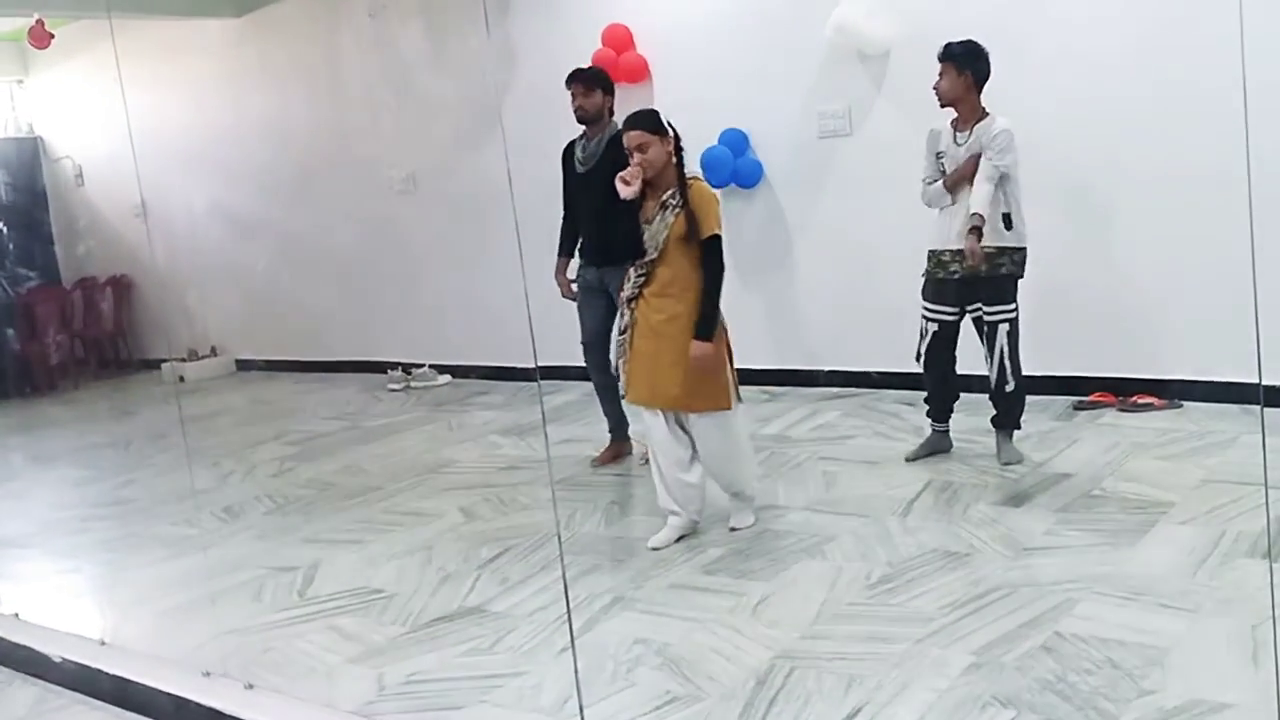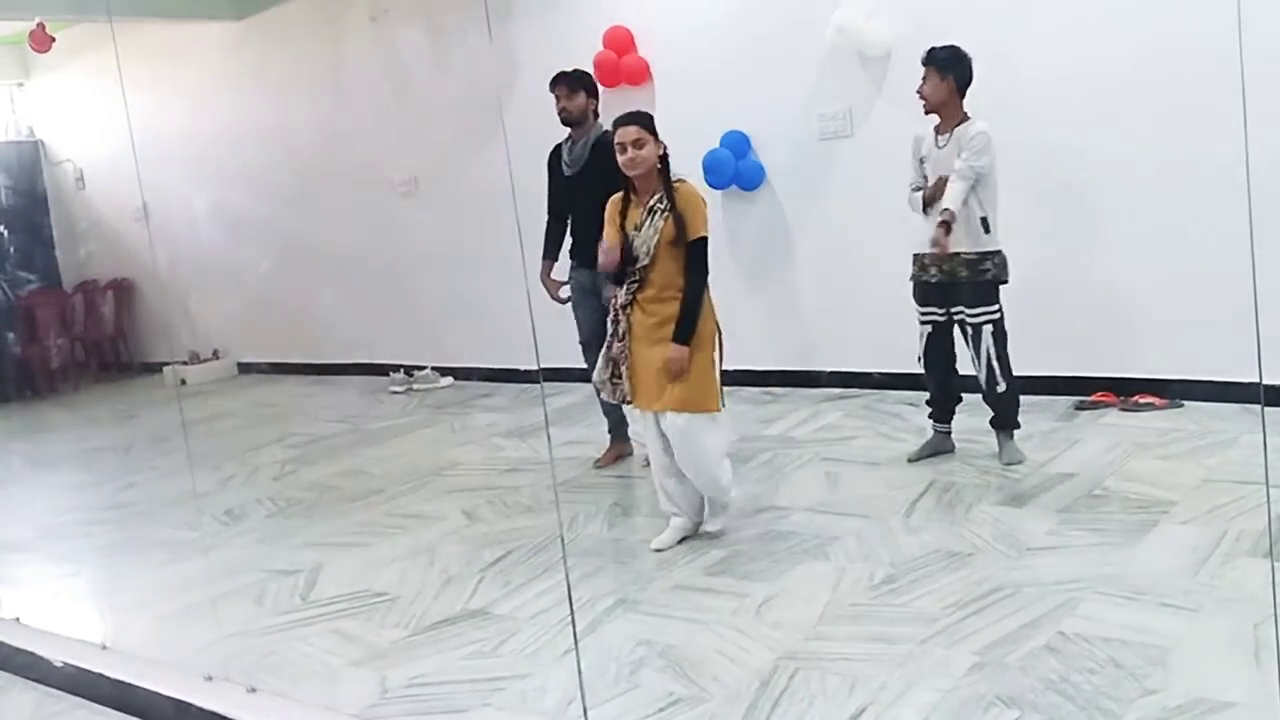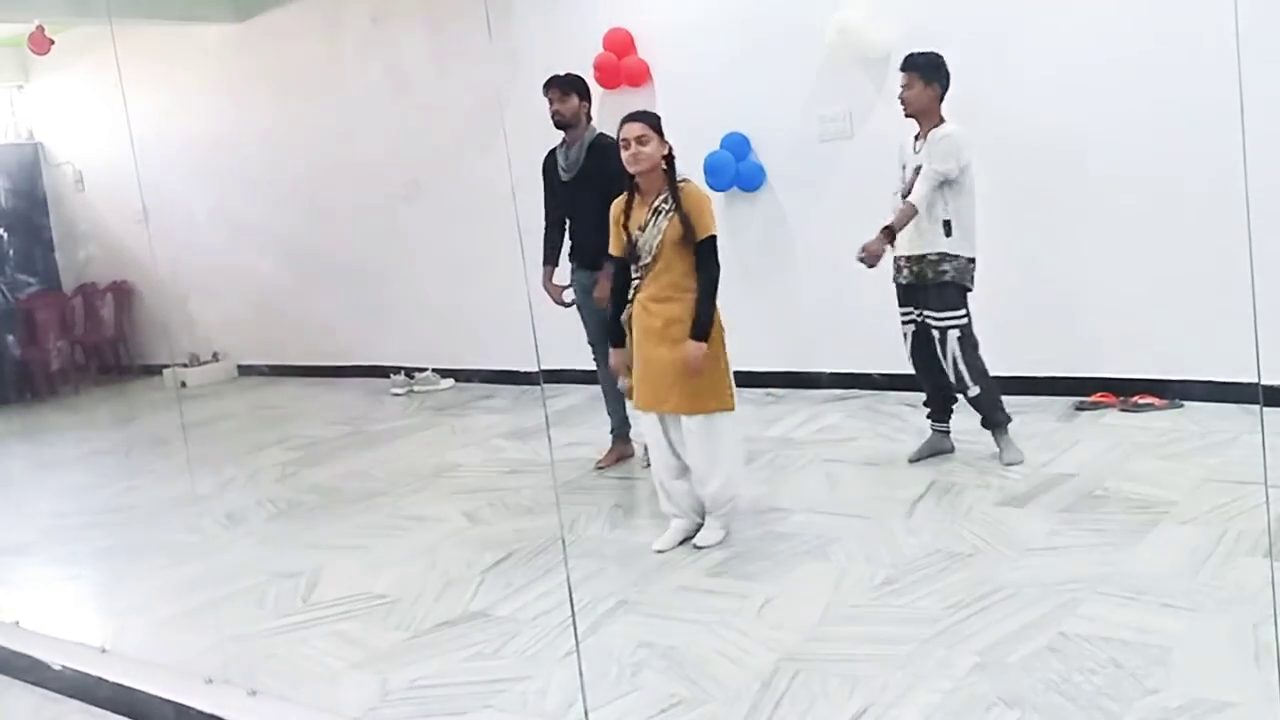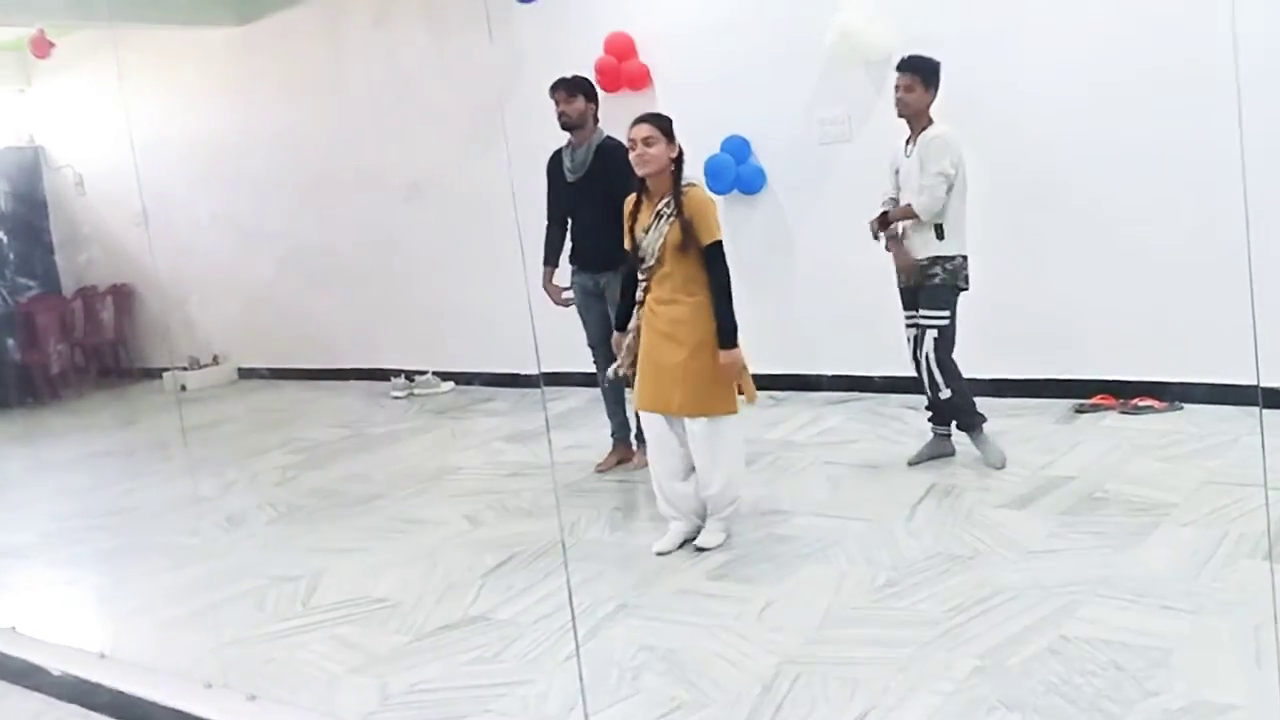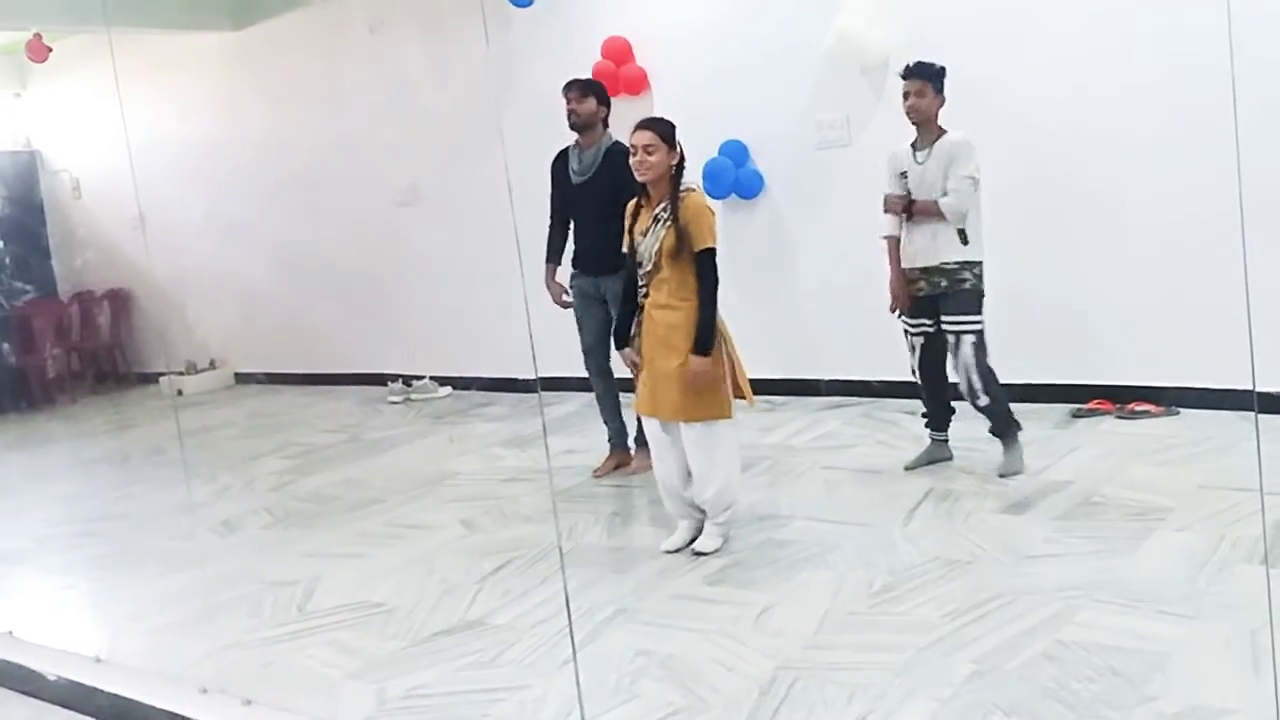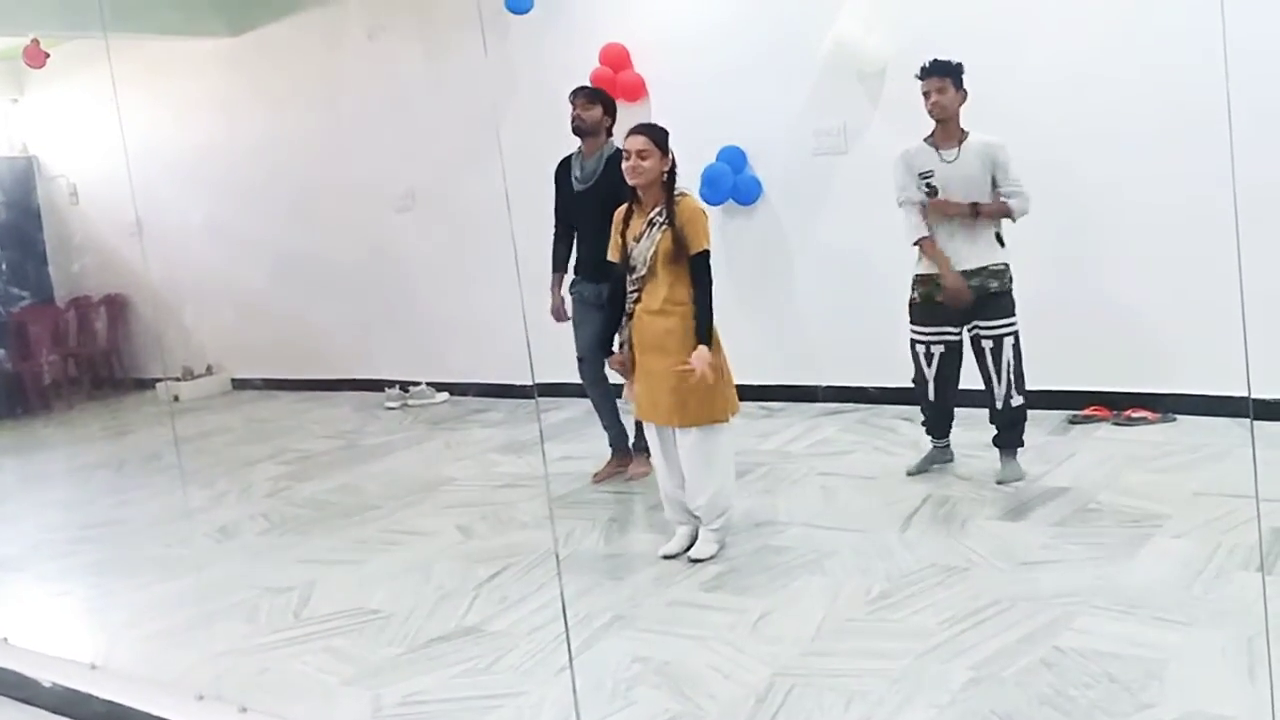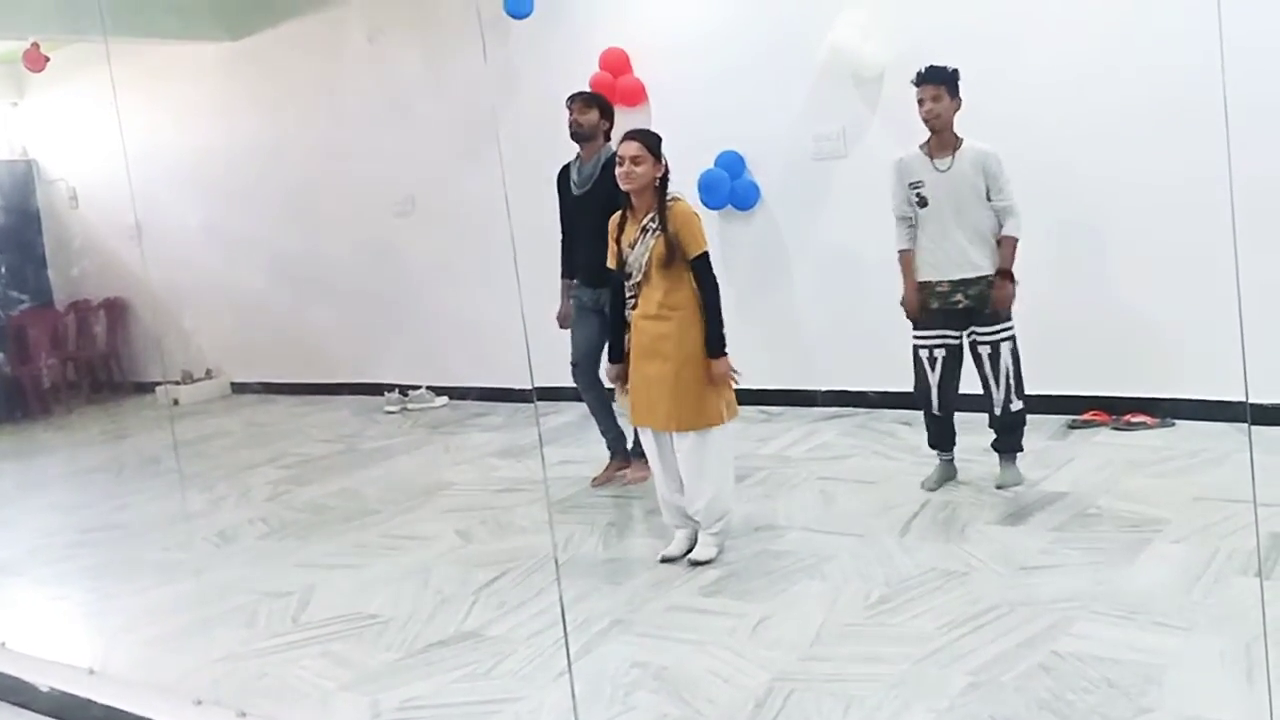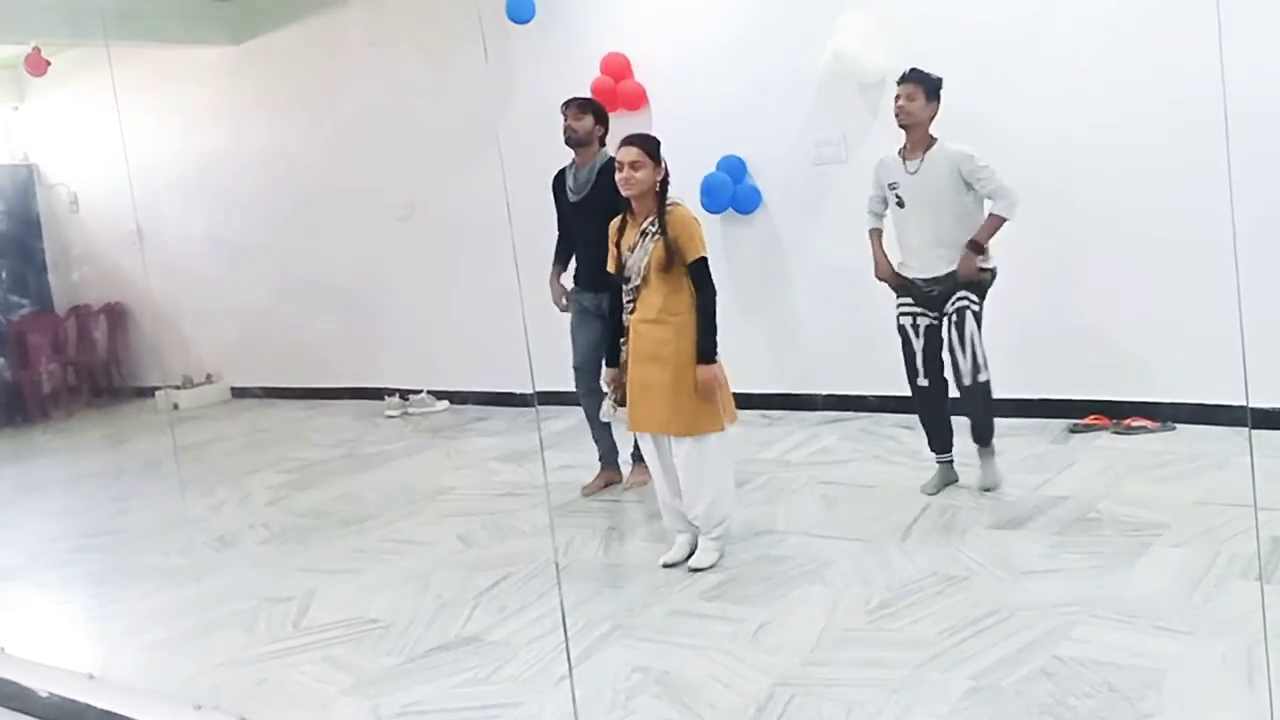
dt=0.3s
person 1, frame 1
left shoulder: (696, 194)
right shoulder: (638, 197)
left elbow: (714, 266)
left wrist: (705, 332)
right wrist: (626, 202)
left hip: (690, 322)
right hip: (648, 326)
left knee: (710, 421)
right knee: (660, 426)
left ankle: (742, 495)
right ankle: (681, 512)
person 1, frame 2
left shoulder: (684, 197)
right shoulder: (617, 207)
left elbow: (698, 271)
right elbow: (619, 271)
left wrist: (683, 337)
right wrist: (610, 262)
left hip: (685, 327)
right hip: (641, 329)
left knee: (687, 425)
right knee: (656, 430)
left ankle: (717, 497)
right ankle: (682, 513)
person 1, frame 3
left shoulder: (690, 197)
right shoulder: (622, 208)
left elbow: (709, 269)
right elbow: (620, 276)
left wrist: (700, 334)
right wrist: (616, 341)
left hip: (690, 326)
right hip: (647, 330)
left knee: (702, 427)
right knee: (658, 429)
left ankle: (716, 513)
right ankle: (683, 515)
person 1, frame 4
left shoulder: (694, 201)
right shoulder: (634, 205)
left elbow: (718, 273)
left wrist: (728, 339)
right wrist: (622, 325)
left hip: (697, 328)
right hip: (655, 330)
left knee: (707, 426)
right knee: (660, 430)
left ankle: (718, 515)
right ankle: (683, 517)
person 1, frame 5
left shoulder: (692, 206)
right shoulder: (635, 210)
left elbow: (708, 281)
right elbow: (632, 278)
left wrist: (704, 347)
right wrist: (624, 339)
left hip: (691, 333)
right hip: (652, 334)
left knee: (703, 431)
right knee: (661, 433)
left ankle: (716, 519)
right ankle: (687, 516)
person 1, frame 6
left shoulder: (685, 210)
right shoulder: (623, 217)
left elbow: (703, 281)
right elbow: (620, 284)
left wrist: (705, 342)
right wrist: (612, 345)
left hip: (684, 335)
right hip: (644, 340)
left knee: (699, 433)
right knee: (661, 436)
left ankle: (712, 525)
right ankle: (684, 522)
person 1, frame 7
left shoulder: (679, 215)
right shoulder: (618, 224)
left elbow: (707, 283)
right elbow: (618, 293)
left wrist: (718, 350)
right wrist: (616, 354)
left hip: (684, 341)
right hip: (644, 346)
left knee: (696, 436)
right knee: (658, 440)
left ankle: (710, 528)
right ankle: (682, 526)
person 1, frame 8
left shoulder: (678, 219)
right shoulder: (619, 228)
left elbow: (705, 290)
right elbow: (619, 297)
left wrist: (705, 356)
right wrist: (613, 359)
left hip: (682, 346)
right hip: (642, 350)
left knee: (696, 443)
right knee: (657, 446)
left ankle: (710, 535)
right ankle: (683, 531)
person 2, frame 1
left shoulder: (998, 132)
right shoulder: (936, 136)
left elbow: (985, 184)
left wrist: (974, 234)
right wrist: (957, 177)
left hip: (994, 258)
right hip: (944, 258)
left knee: (1002, 351)
right knee: (934, 349)
left ankle: (1005, 434)
right ankle: (939, 430)
person 2, frame 2
left shoulder: (977, 135)
right shoulder: (921, 142)
left elbow: (959, 187)
left wrist: (943, 229)
right wrist: (932, 194)
left hip: (974, 260)
right hip: (930, 263)
left knee: (988, 350)
right knee: (934, 352)
left ankle: (1005, 434)
right ankle: (941, 432)
person 2, frame 3
left shoulder: (949, 138)
right shoulder: (909, 147)
left elbow: (923, 194)
left wrist: (884, 237)
right wrist: (907, 189)
left hip: (946, 263)
right hip: (910, 263)
left knee: (957, 352)
right knee: (922, 353)
left ankle: (1000, 431)
right ankle: (940, 431)
person 2, frame 4
left shoulder: (940, 140)
right shoulder: (901, 152)
left elbow: (930, 202)
right elbow: (892, 205)
left wrist: (885, 220)
right wrist: (898, 246)
left hip: (941, 264)
right hip: (911, 266)
left knee: (934, 355)
right knee: (922, 357)
left ankle: (976, 431)
right ankle: (941, 434)
person 2, frame 5
left shoulder: (958, 146)
right shoulder: (898, 158)
left elbow: (956, 205)
right elbow: (893, 218)
left wrist: (907, 206)
right wrist: (895, 273)
left hip: (958, 270)
right hip: (916, 273)
left knee: (967, 360)
right knee: (925, 363)
left ankle: (1010, 440)
right ankle: (938, 439)
person 2, frame 6
left shoulder: (989, 149)
right shoulder: (911, 159)
left elbow: (1018, 201)
right elbow: (915, 222)
left wrist: (968, 210)
right wrist: (946, 272)
left hip: (989, 276)
right hip: (934, 280)
left knee: (1002, 368)
right knee: (931, 371)
left ankle: (1009, 452)
right ankle: (939, 444)
person 2, frame 7
left shoulder: (983, 158)
right shoulder: (906, 166)
left elbow: (1008, 219)
right elbow: (904, 230)
left wrist: (1004, 275)
right wrist: (909, 285)
left hip: (984, 285)
right hip: (933, 289)
left knee: (1002, 376)
right knee: (932, 383)
left ankle: (1008, 457)
right ankle: (945, 459)
person 2, frame 8
left shoulder: (956, 157)
right shoulder: (885, 167)
left elbow: (1004, 198)
right elbow: (874, 213)
left wrist: (976, 248)
right wrist: (878, 254)
left hip: (963, 275)
right hip: (913, 282)
left knee: (966, 358)
right knee: (922, 372)
left ankle: (986, 450)
right ankle: (945, 463)
person 3, frame 1
left shoulder: (625, 148)
right shoulder: (571, 153)
left elbow: (640, 214)
right wrist: (562, 267)
left hip: (626, 267)
right hip: (590, 270)
right knee: (594, 353)
right ankle: (618, 437)
person 3, frame 2
left shoulder: (611, 149)
right shoulder: (557, 156)
right wrist: (547, 269)
right hip: (582, 271)
right knee: (594, 353)
right ankle: (619, 438)
person 3, frame 3
left shoulder: (606, 150)
right shoulder: (552, 161)
right elbow: (554, 221)
left wrist: (610, 273)
right wrist: (548, 275)
right hip: (582, 272)
right knee: (602, 353)
right ankle: (620, 439)
person 3, frame 4
left shoulder: (613, 153)
right shoulder: (557, 162)
right elbow: (556, 221)
right wrist: (548, 276)
left hip: (619, 271)
right hip: (583, 275)
right knee: (603, 358)
left ankle: (646, 439)
right ankle: (621, 442)
person 3, frame 5
left shoulder: (620, 157)
right shoulder: (562, 162)
right elbow: (559, 220)
right wrist: (551, 274)
left hip: (621, 275)
right hip: (584, 278)
right knee: (595, 363)
left ankle: (644, 445)
right ankle: (618, 447)
person 3, frame 6
left shoulder: (621, 165)
right shoulder: (565, 169)
right elbow: (563, 231)
right wrist: (556, 287)
left hip: (622, 283)
right hip: (585, 285)
right knee: (589, 367)
left ankle: (642, 450)
right ankle: (619, 450)
person 3, frame 7
left shoulder: (618, 170)
right shoulder: (566, 175)
right wrist: (566, 294)
right hip: (585, 290)
right knee: (582, 370)
left ankle: (641, 455)
right ankle: (618, 453)
person 3, frame 8
left shoulder: (615, 174)
right shoulder: (561, 181)
right wrist: (555, 275)
right hip: (586, 295)
right knee: (584, 378)
left ankle: (642, 459)
right ankle: (609, 465)
